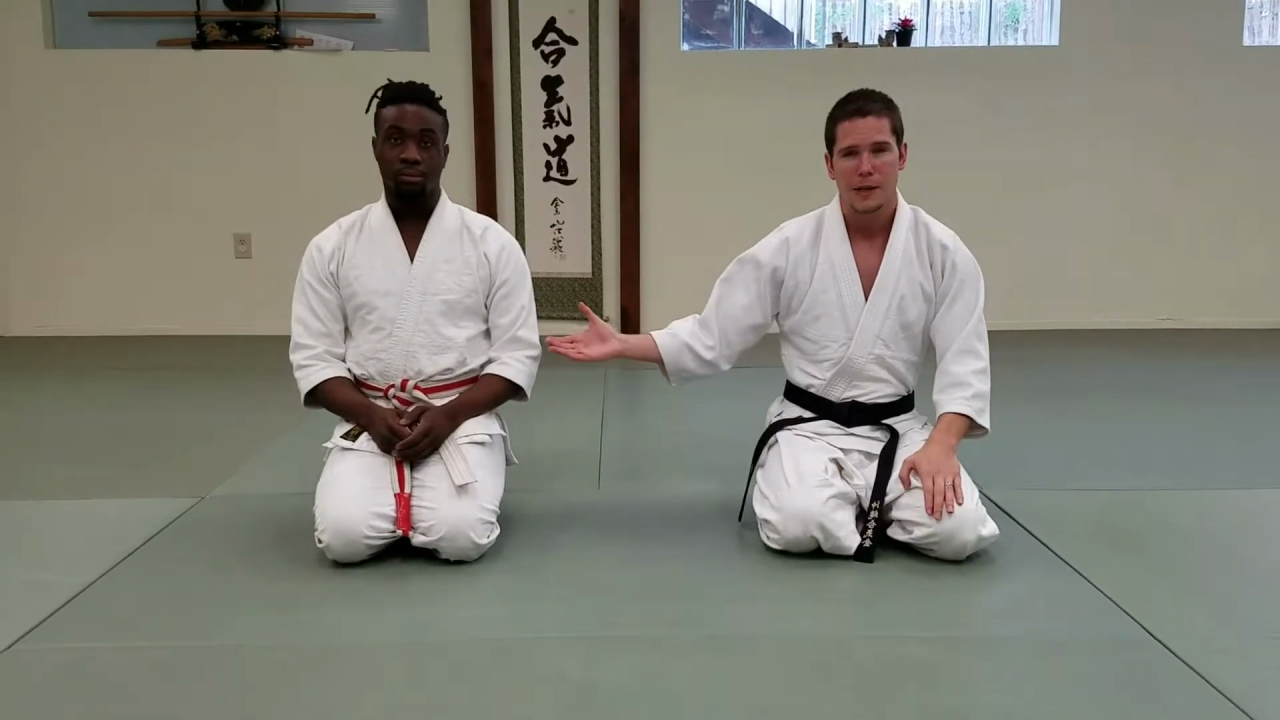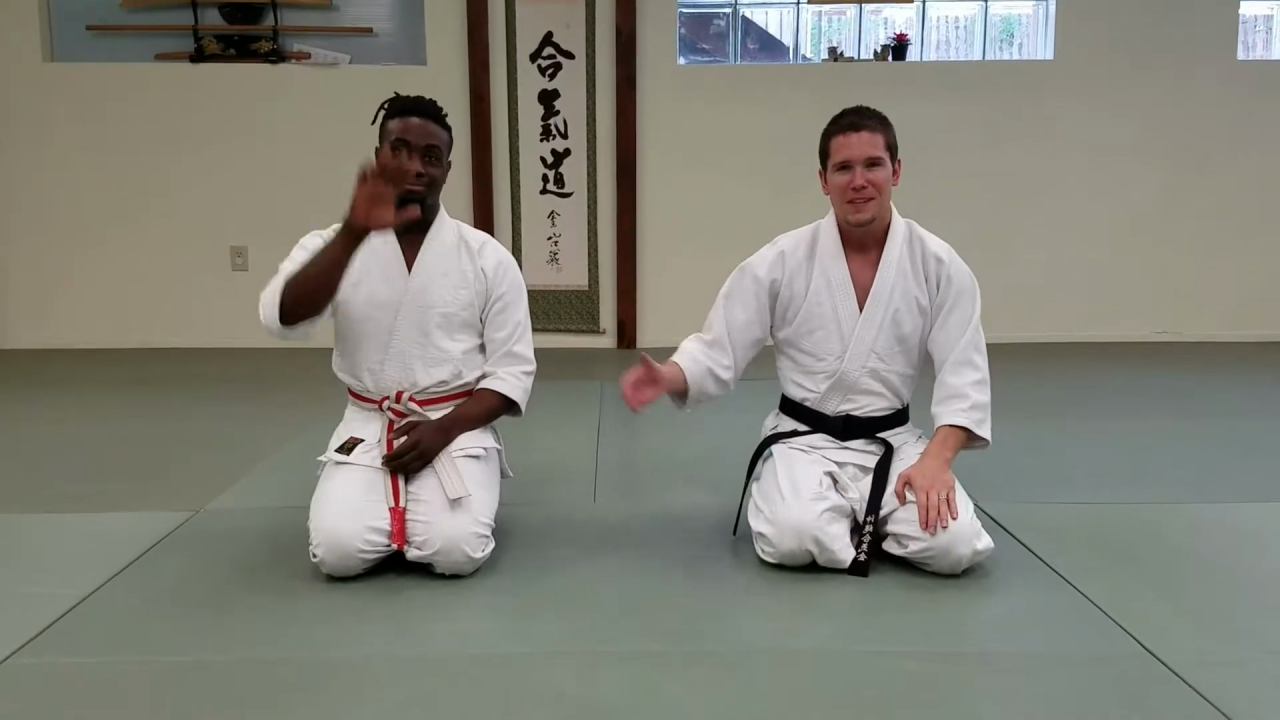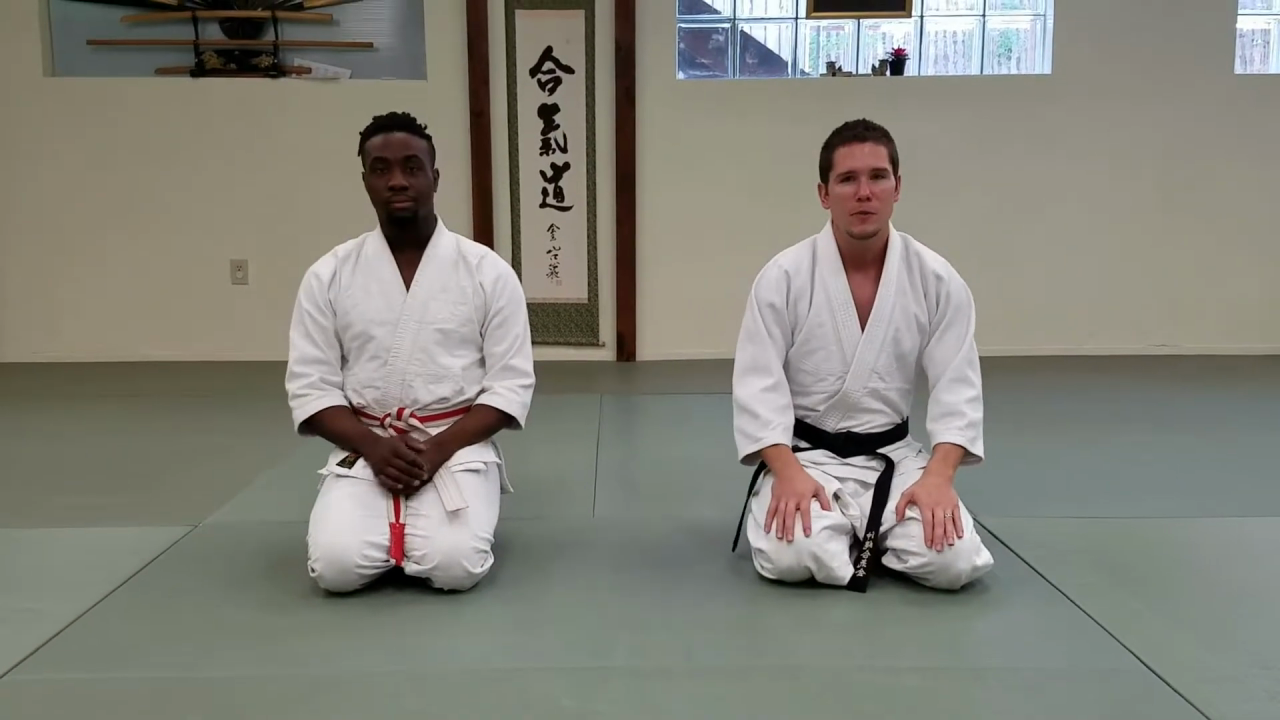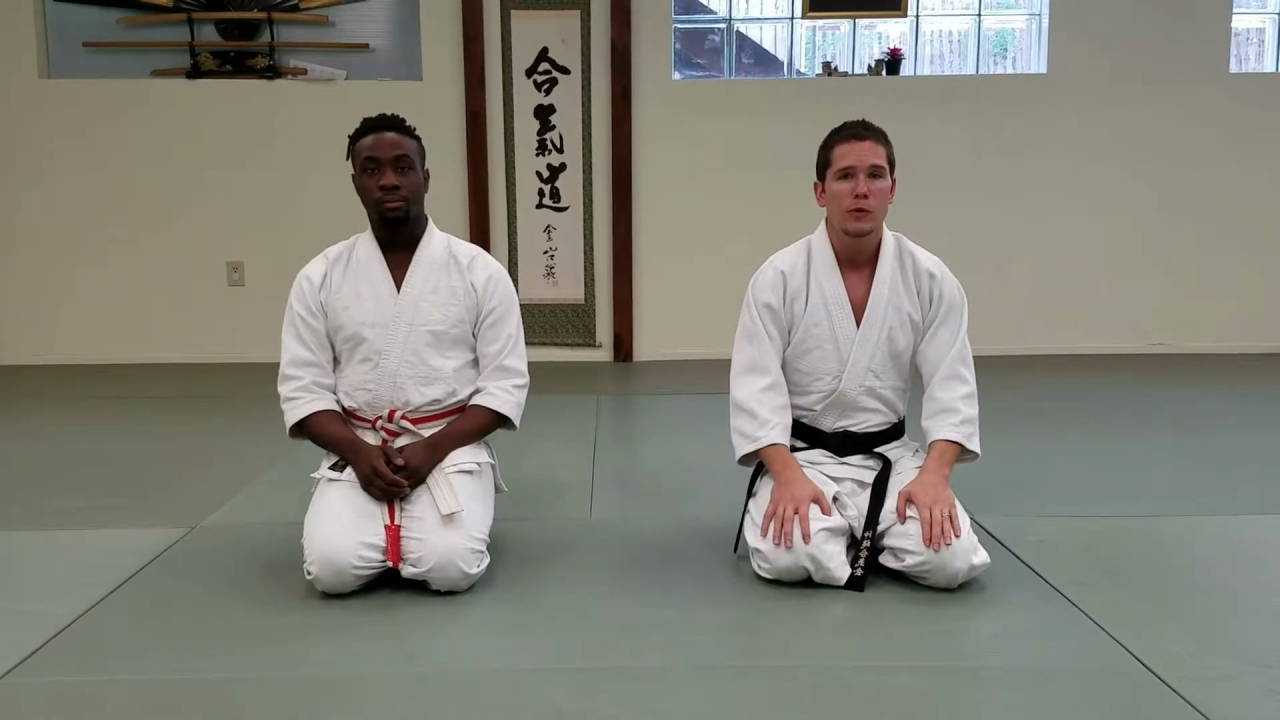
dt=0.7s
person 1, frame 1
left shoulder: (491, 242)
right shoulder: (332, 247)
left elbow: (518, 353)
right elbow: (311, 357)
left wrist: (448, 415)
right wrist: (369, 412)
left hip: (462, 416)
right hip: (373, 421)
left knee: (461, 536)
right knee: (344, 538)
left ankle: (436, 493)
right ankle: (400, 496)
person 1, frame 2
left shoulder: (487, 258)
right shoulder: (335, 245)
left elbow: (512, 369)
right elbow: (283, 317)
left wrist: (442, 430)
right wrist: (354, 233)
left hip: (456, 429)
right hip: (366, 428)
left knee: (455, 550)
right knee: (338, 552)
left ankle: (433, 504)
right ankle: (393, 508)
person 1, frame 3
left shoulder: (488, 271)
right shoulder: (329, 275)
left elbow: (510, 385)
right elbow: (311, 387)
left wrist: (438, 448)
right wrist: (374, 445)
left hip: (457, 444)
right hip: (366, 447)
left knee: (454, 566)
right knee: (337, 568)
right ankle: (393, 524)
person 1, frame 4
left shoulder: (479, 271)
right shoulder: (320, 278)
left elbow: (505, 384)
right elbow: (303, 389)
left wrist: (432, 450)
right wrist: (359, 452)
left hip: (450, 445)
right hip: (359, 448)
left knee: (450, 566)
right knee: (333, 568)
left ankle: (421, 521)
right ankle: (389, 521)
person 2, frame 1
left shoulder: (943, 252)
right shoulder: (788, 247)
left elbow: (965, 361)
right elbow: (711, 336)
left wrist: (941, 446)
right wrist: (619, 344)
left hip: (898, 429)
right hip: (810, 426)
left knee: (959, 531)
right knee: (799, 526)
left ankle: (869, 503)
right ankle: (857, 503)
person 2, frame 2
left shoulder: (938, 265)
right shoulder: (781, 260)
left elbow: (964, 373)
right elbow: (717, 351)
left wrist: (937, 460)
right wrist: (664, 376)
left hip: (893, 443)
right hip: (805, 439)
left knee: (955, 546)
right knee: (791, 539)
left ankle: (861, 519)
right ankle: (856, 520)
person 2, frame 3
left shoulder: (937, 280)
right shoulder: (783, 276)
left elbow: (957, 387)
right elbow: (758, 385)
left wrist: (938, 476)
right wrist: (789, 472)
left hip: (894, 456)
right hip: (806, 455)
left knee: (953, 561)
right knee: (792, 556)
left ankle: (865, 536)
right ankle: (851, 536)
person 2, frame 4
left shoulder: (930, 278)
right shoulder: (778, 276)
left elbow: (951, 385)
right elbow: (755, 387)
left wrist: (934, 475)
right wrist: (788, 476)
left hip: (891, 456)
right hip: (803, 456)
left knee: (950, 560)
right knee: (787, 557)
left ankle: (860, 535)
right ankle: (859, 539)
